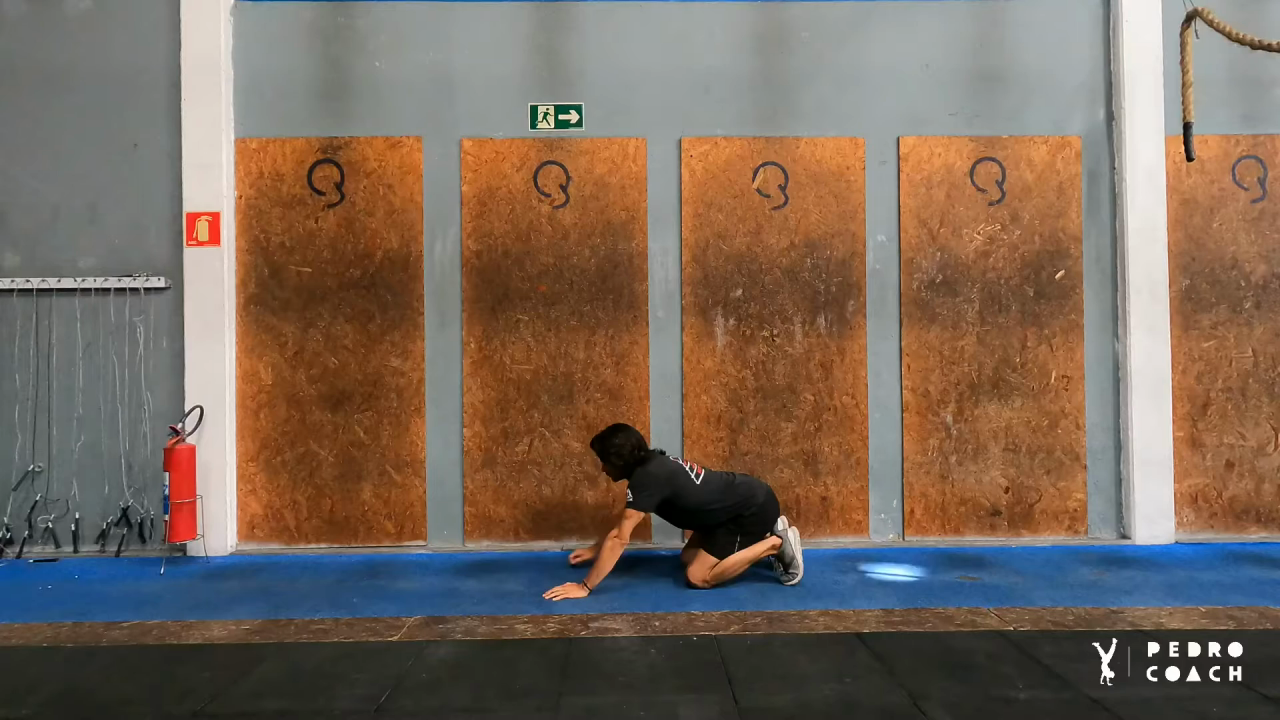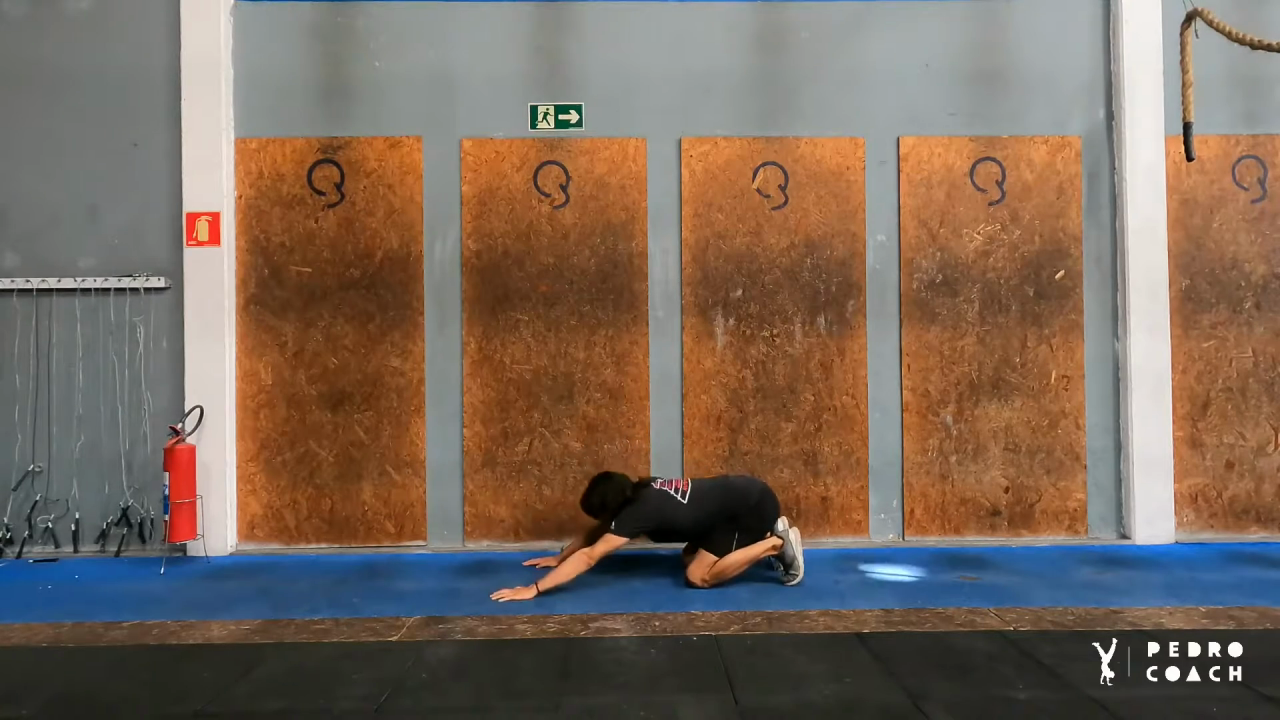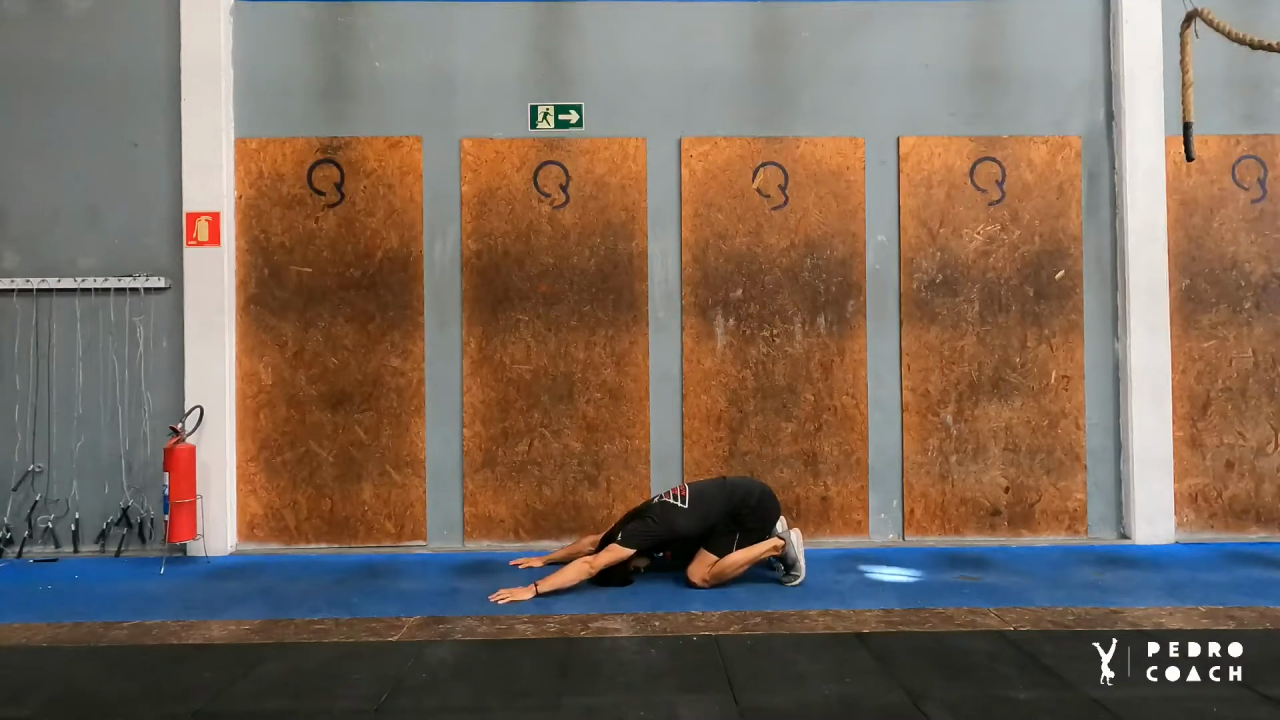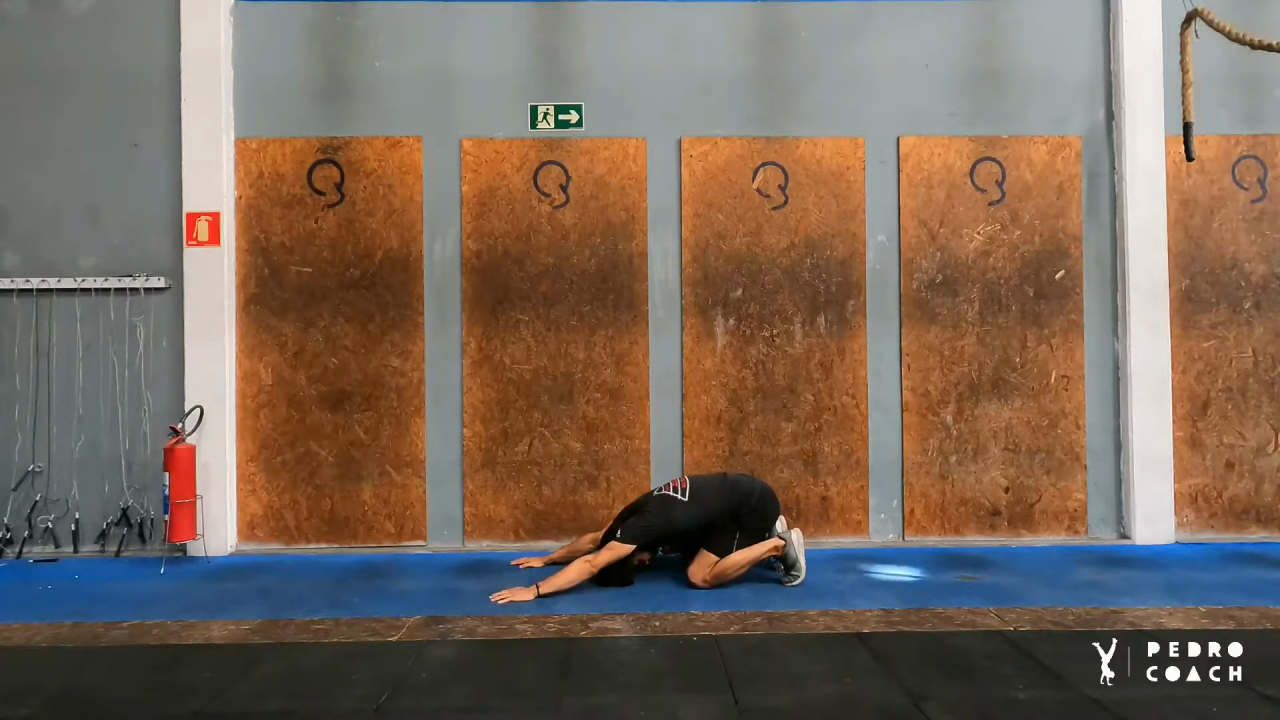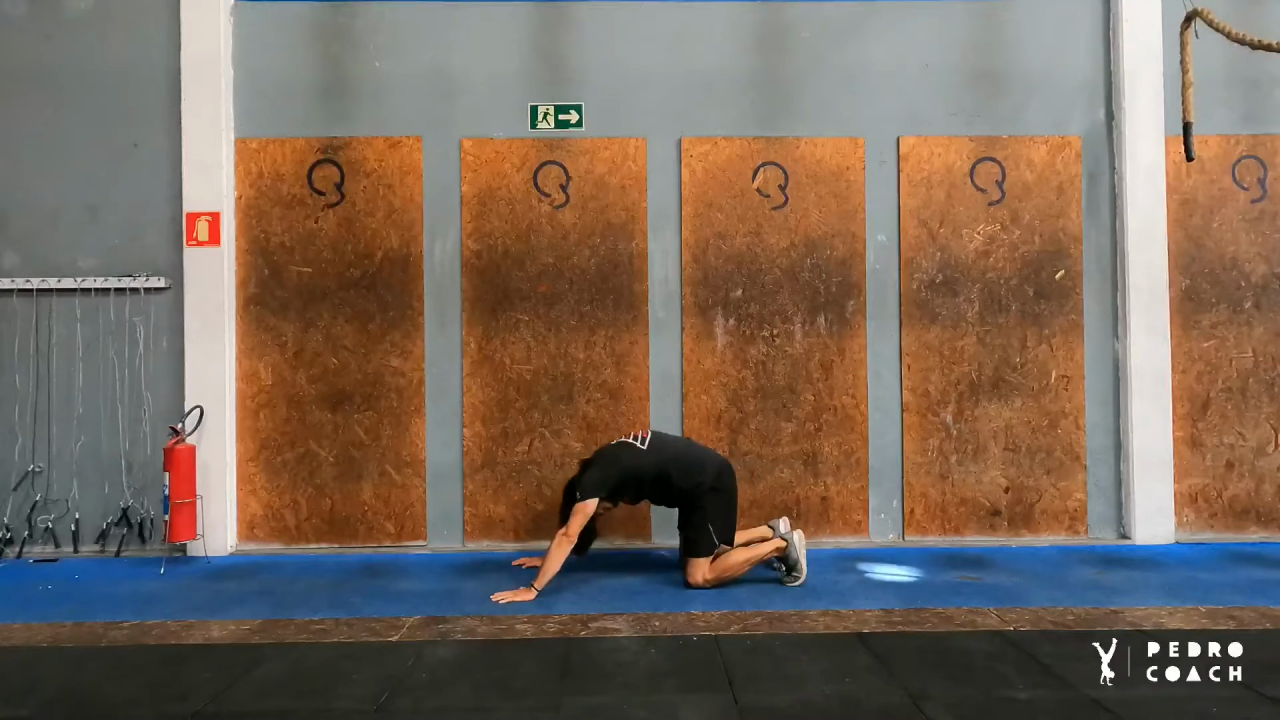
dt=1s
person 1, frame 1
left shoulder: (647, 477)
right shoulder: (650, 465)
left elbow: (619, 538)
left wrist: (584, 587)
right wrist: (597, 549)
left hip: (754, 508)
right hip: (744, 495)
left knee: (699, 576)
right knee: (688, 558)
left ankle: (776, 544)
right ankle: (770, 532)
person 1, frame 2
left shoulder: (638, 512)
right shoulder: (640, 494)
left elbow: (589, 556)
right elbow: (595, 533)
left wrist: (534, 589)
right wrist: (558, 558)
left hip: (753, 505)
right hip: (744, 493)
left knee: (699, 576)
right knee: (690, 558)
left ankle: (777, 544)
right ankle: (769, 532)
person 1, frame 3
left shoulder: (644, 530)
right shoulder: (640, 518)
left elbow: (590, 565)
right elbow: (592, 542)
left wrist: (532, 589)
right wrist: (544, 559)
left hip: (753, 504)
right hip: (741, 494)
left knee: (700, 575)
right knee: (691, 558)
left ankle: (779, 544)
right ankle: (770, 533)
person 1, frame 4
left shoulder: (644, 525)
right shoulder: (639, 513)
left elbow: (591, 564)
right elbow: (593, 540)
left wrist: (535, 590)
right wrist: (545, 560)
left hip: (754, 504)
right hip: (742, 494)
left knee: (700, 576)
right knee: (696, 557)
left ankle: (779, 544)
right ankle: (769, 532)
person 1, frame 5
left shoulder: (594, 479)
right shoulder: (601, 468)
left elbow: (568, 535)
right elbow: (570, 534)
left wrist: (534, 589)
right wrist: (546, 559)
left hip: (709, 483)
right hip: (702, 477)
left knee: (699, 576)
right knee: (695, 554)
left ankle: (781, 545)
right ankle: (772, 531)
